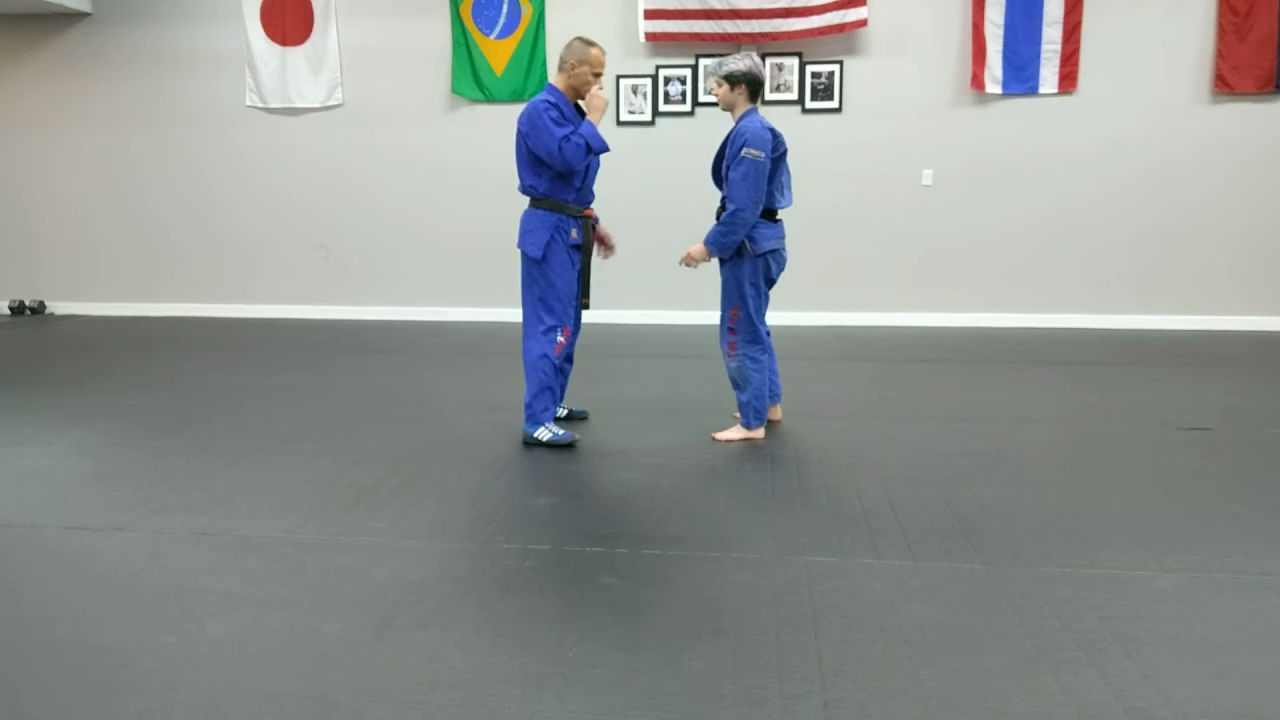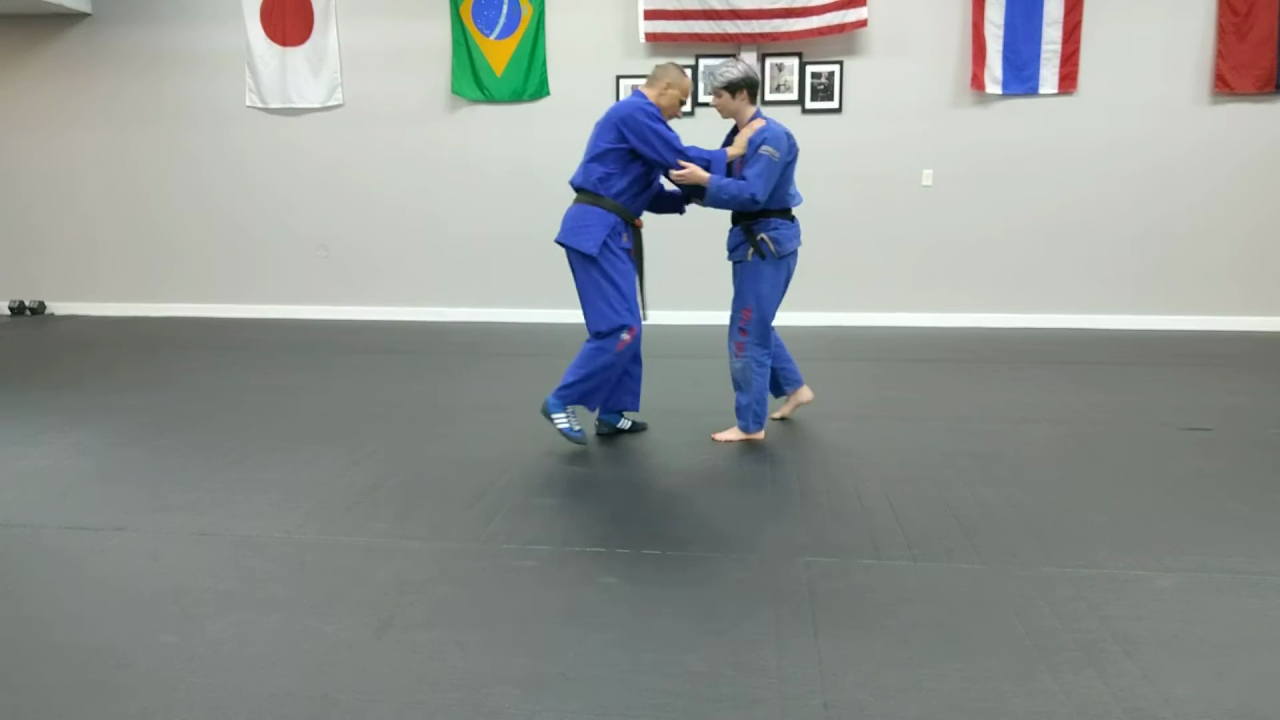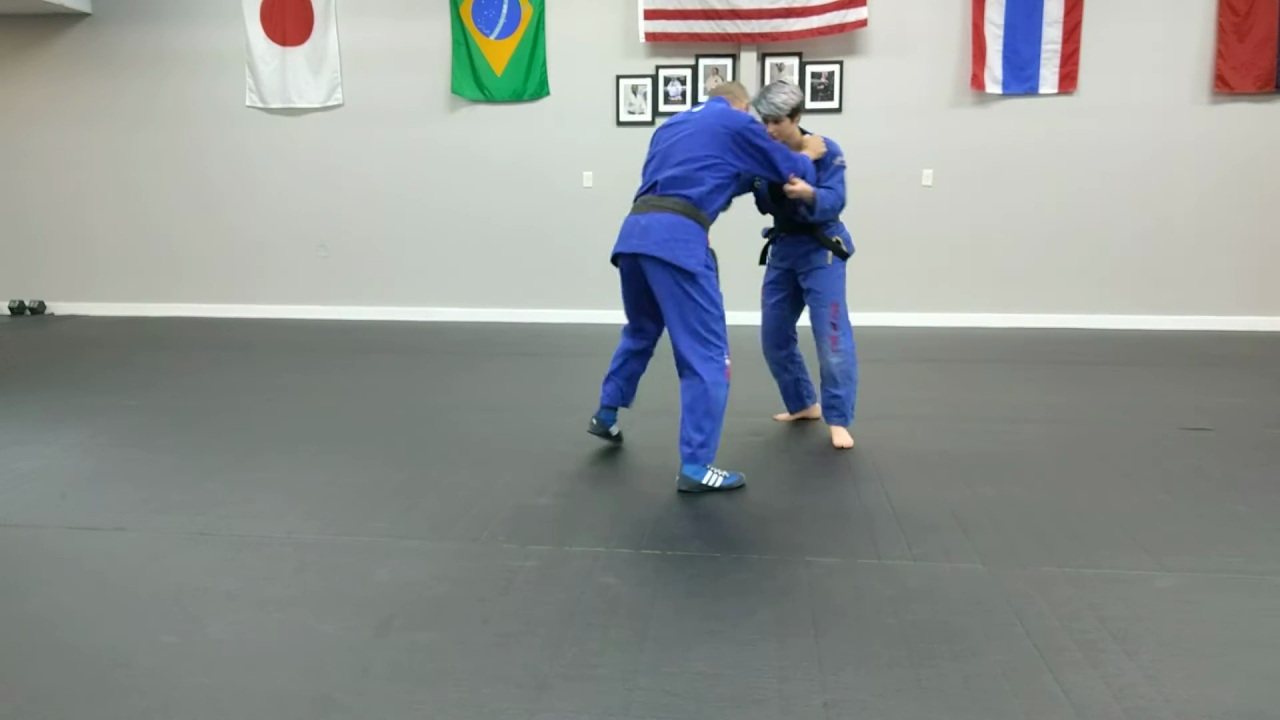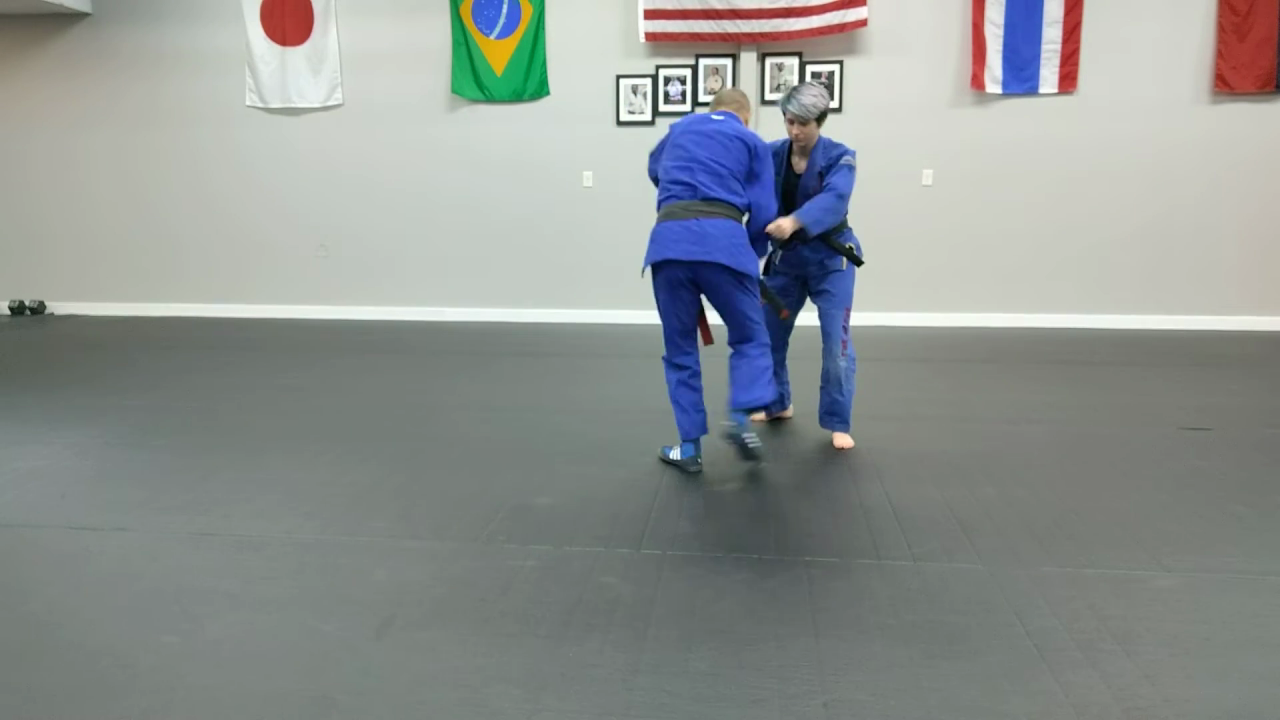
dt=0.7s
person 1, frame 1
left shoulder: (569, 111)
right shoulder: (542, 110)
right elbow: (567, 160)
left wrist: (594, 224)
right wrist: (594, 119)
left hip: (569, 229)
right hip: (551, 231)
left knee: (566, 322)
right knee: (551, 325)
left ankle: (550, 401)
right ankle: (538, 421)
person 1, frame 2
left shoulder: (630, 116)
right shoulder: (636, 112)
left elbow: (645, 191)
right elbow: (678, 159)
left wrist: (690, 198)
right wrist: (733, 151)
left hip: (604, 231)
right hip: (597, 231)
left knee: (623, 325)
right knee: (621, 328)
left ankle: (612, 413)
right ankle: (561, 402)
person 1, frame 3
left shoulder: (671, 126)
right shoulder: (738, 123)
right elbow: (787, 171)
left wrist: (733, 179)
right wrist: (808, 154)
left hip: (635, 232)
right hip: (679, 239)
left knee: (641, 331)
right knee: (707, 355)
left ankle: (606, 413)
right ankle: (695, 467)
person 1, frame 4
left shoulder: (680, 129)
right shoulder: (752, 143)
left elbow: (656, 169)
right elbow: (763, 212)
right wrist: (751, 256)
left hip: (669, 239)
right hip: (722, 243)
left knee: (680, 350)
right knee: (750, 338)
left ankle: (690, 446)
right ankle: (741, 418)
person 2, frame 1
left shoulder: (752, 134)
right shoulder: (749, 130)
left elbow: (744, 205)
left wrist: (709, 245)
right wrist: (715, 240)
left hip: (750, 243)
right hip: (754, 241)
left knee: (740, 332)
right knee: (753, 327)
left ankle: (752, 422)
right ankle: (769, 404)
person 2, frame 2
left shoulder: (770, 135)
right shoulder: (740, 134)
left elbow: (752, 195)
right elbow: (736, 184)
left wrist: (704, 180)
right wrist: (696, 179)
left hip: (767, 241)
right hip: (756, 239)
left knee: (747, 332)
right knee: (756, 325)
left ankle: (751, 425)
right ankle: (795, 388)
person 2, frame 3
left shoulder: (826, 151)
left elbow: (834, 200)
left wrist: (809, 194)
left hip: (822, 249)
right hip: (783, 247)
left knee: (831, 338)
right knee: (775, 337)
left ankle: (838, 421)
right ankle: (804, 404)
person 2, frame 4
left shoulder: (838, 156)
right shoulder: (773, 154)
left elbow: (833, 201)
left wrist: (794, 221)
left hip: (830, 256)
right hip: (787, 255)
left knee: (836, 343)
right knee: (766, 336)
left ankle: (838, 423)
right ankle: (778, 405)
